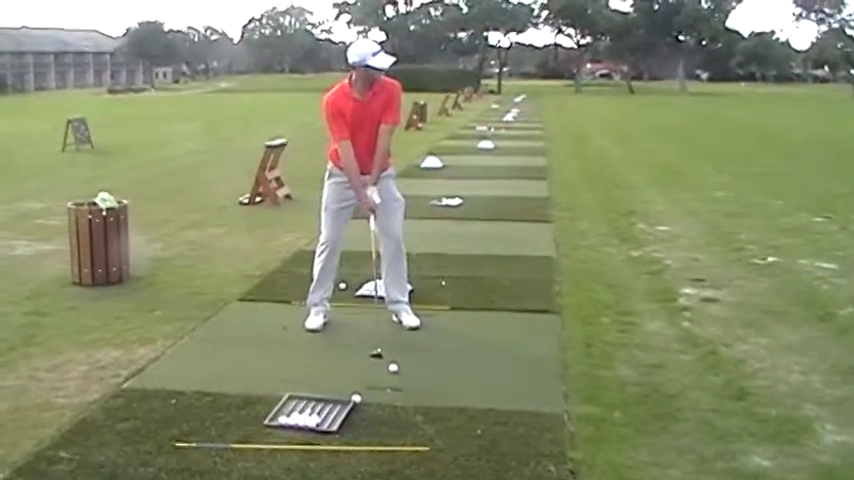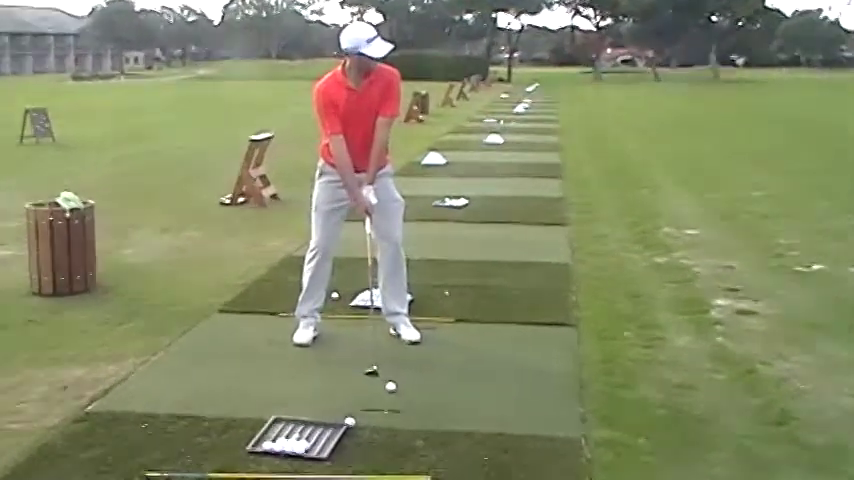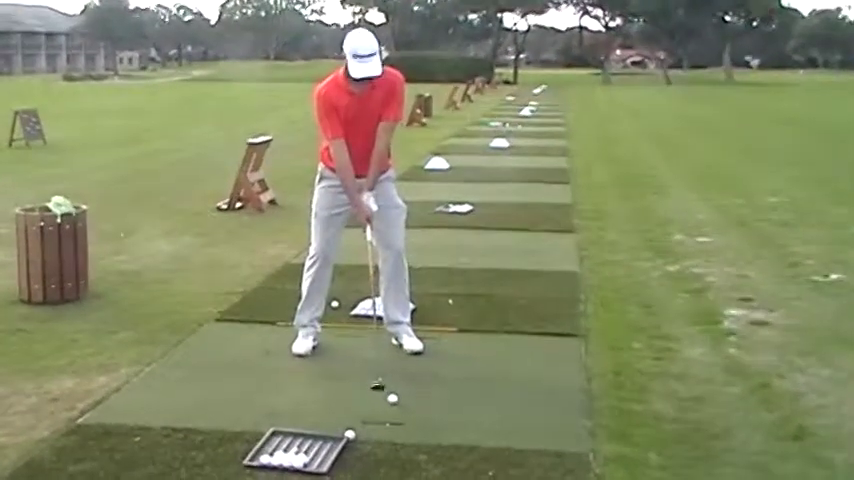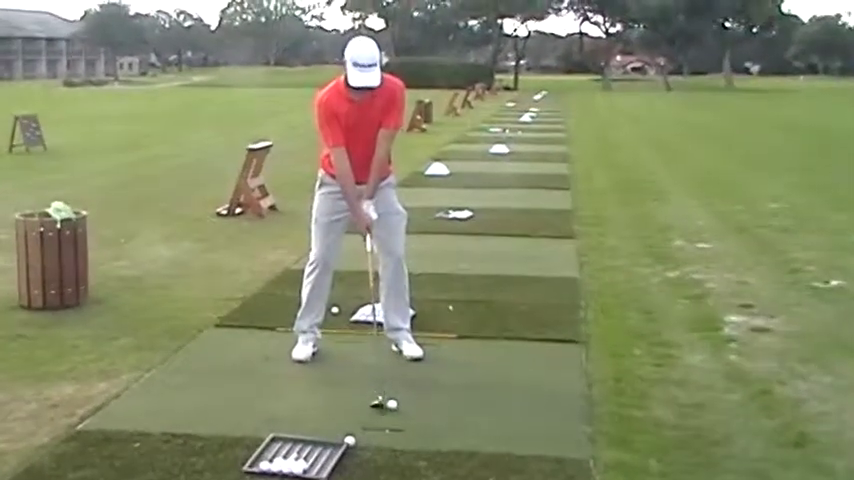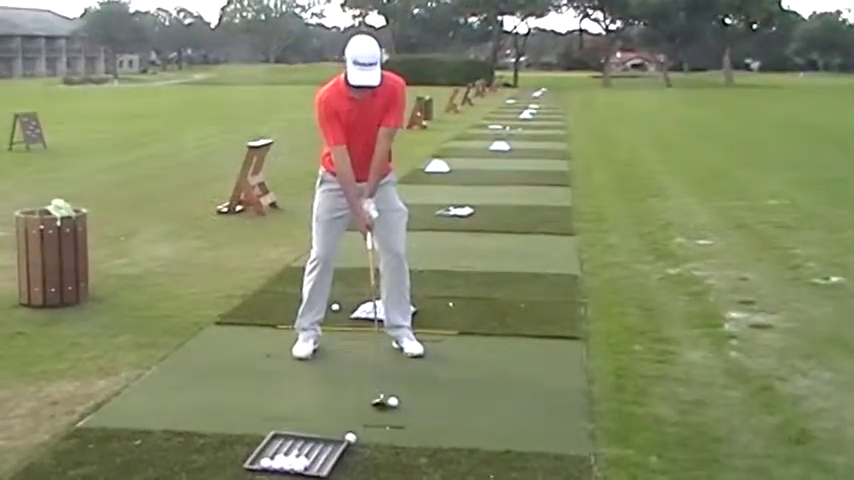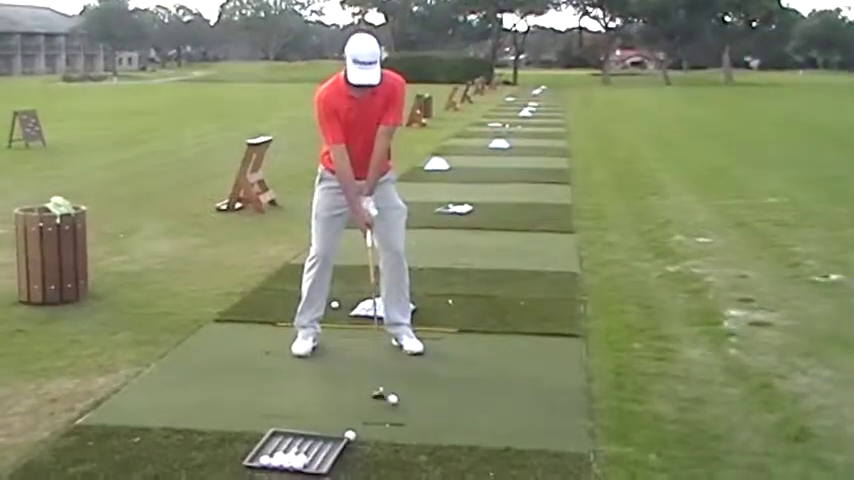
dt=0.3s
person 1, frame 1
left shoulder: (391, 90)
right shoulder: (334, 100)
left elbow: (384, 139)
right elbow: (345, 149)
left wrist: (373, 184)
right wrist: (360, 193)
left hip: (380, 174)
right hip: (342, 175)
left knee: (393, 238)
right knee: (330, 240)
left ankle: (399, 305)
right ankle: (318, 306)
person 1, frame 2
left shoulder: (390, 78)
right shoulder: (325, 89)
left elbow: (381, 134)
right elbow: (337, 145)
left wrist: (369, 183)
right wrist: (355, 193)
left hip: (378, 172)
right hip: (334, 173)
left knee: (392, 243)
right knee: (321, 245)
left ankle: (398, 317)
right ankle: (308, 318)
person 1, frame 3
left shoulder: (393, 82)
right shoulder: (326, 92)
left elbow: (383, 139)
right elbow: (338, 150)
left wrist: (369, 189)
right wrist: (356, 200)
left hip: (379, 177)
right hip: (334, 178)
left knee: (394, 250)
right knee: (320, 253)
left ankle: (400, 326)
right ankle: (307, 328)
person 1, frame 4
left shoulder: (394, 90)
right shoulder: (327, 100)
left elbow: (383, 147)
right elbow: (339, 157)
left wrist: (369, 198)
right wrist: (356, 209)
left hip: (379, 183)
right hip: (335, 184)
left knee: (394, 256)
right knee: (320, 259)
left ankle: (400, 333)
right ankle: (307, 334)
person 1, frame 5
left shoulder: (395, 88)
right shoulder: (328, 98)
left elbow: (383, 145)
right elbow: (340, 156)
left wrist: (369, 196)
right wrist: (356, 208)
left hip: (380, 181)
right hip: (336, 181)
left knee: (395, 253)
right knee: (321, 256)
left ankle: (401, 330)
right ankle: (308, 331)
person 1, frame 6
left shoulder: (394, 86)
right shoulder: (327, 96)
left elbow: (382, 143)
right elbow: (339, 154)
left wrist: (368, 194)
right wrist: (355, 206)
left hip: (379, 178)
right hip: (335, 179)
left knee: (394, 251)
right knee: (320, 254)
left ankle: (400, 327)
right ankle: (307, 328)
